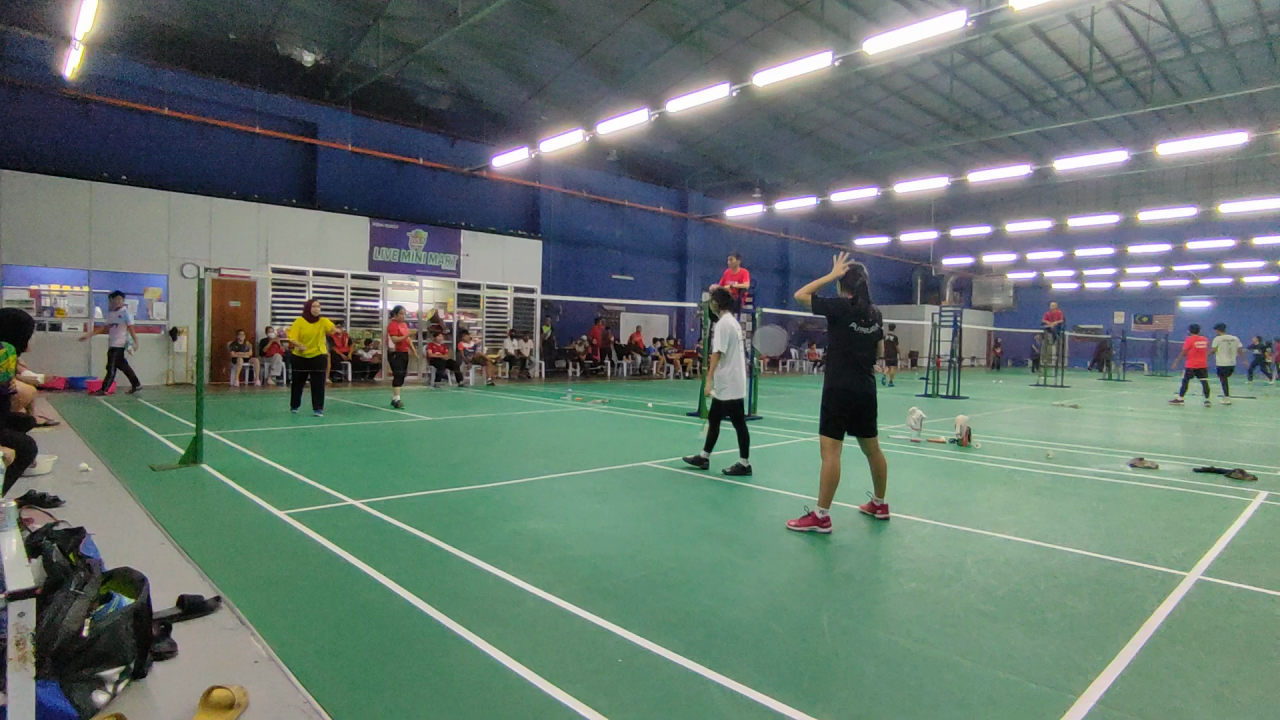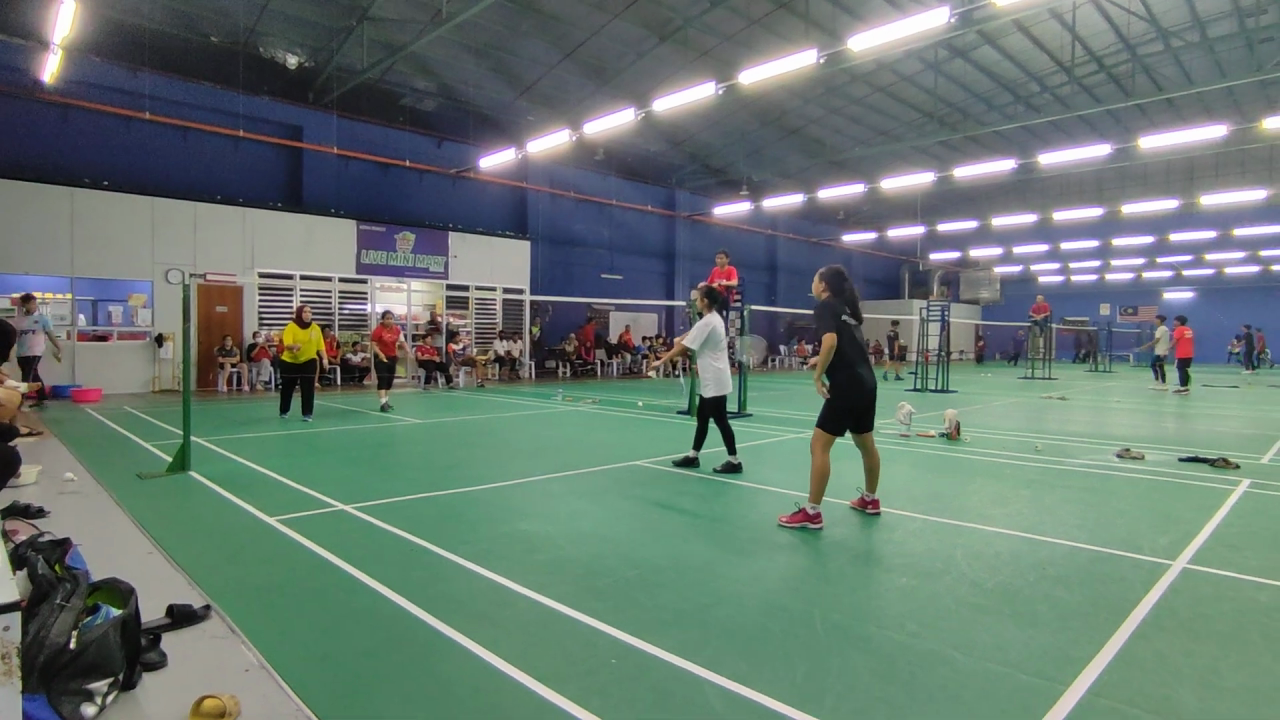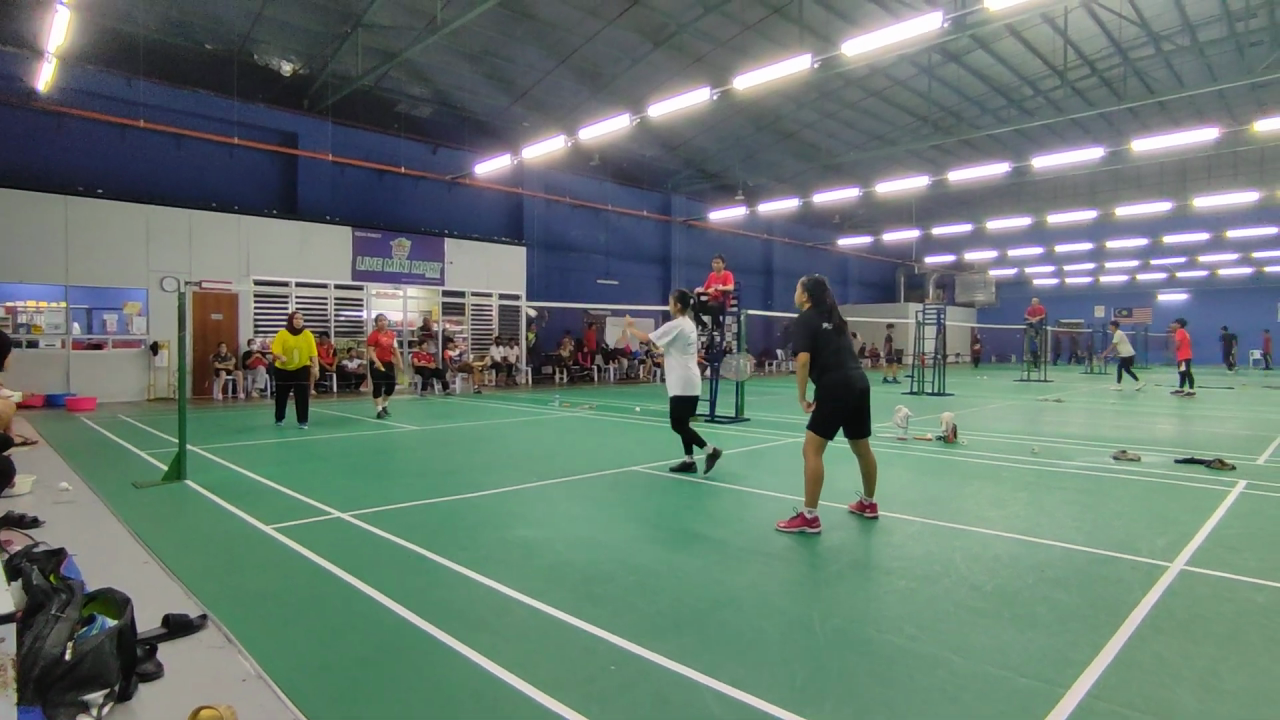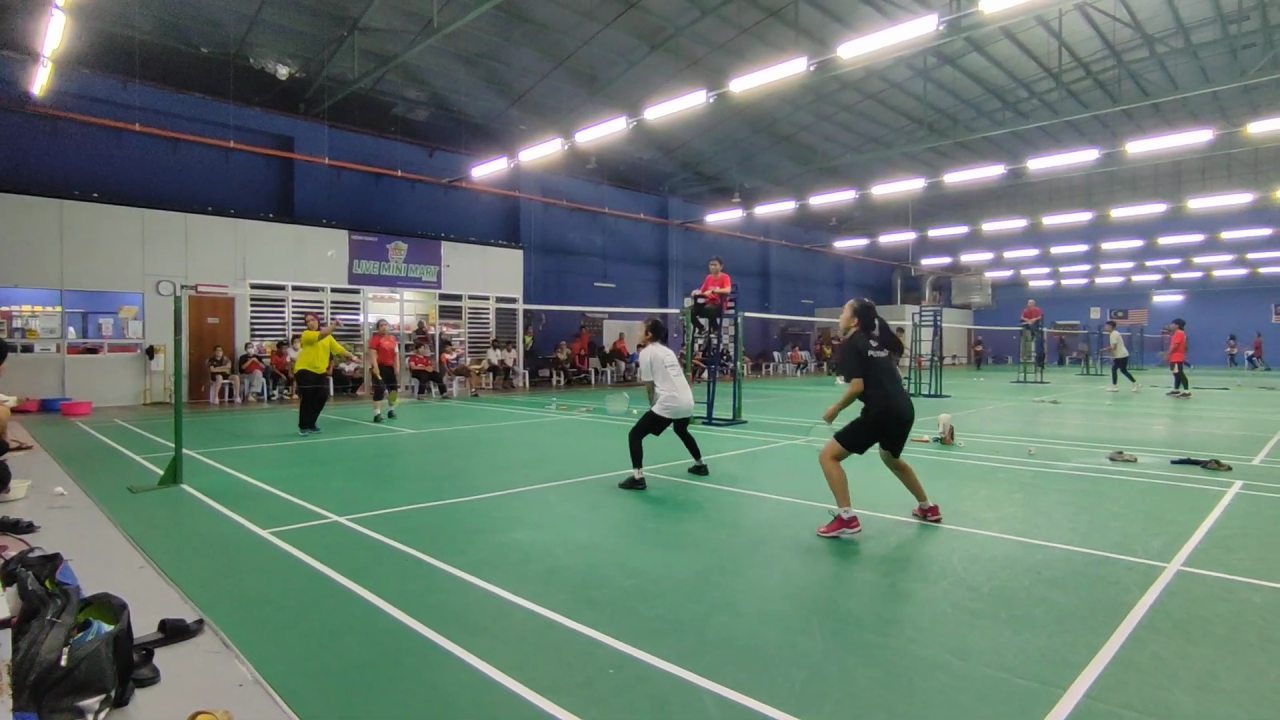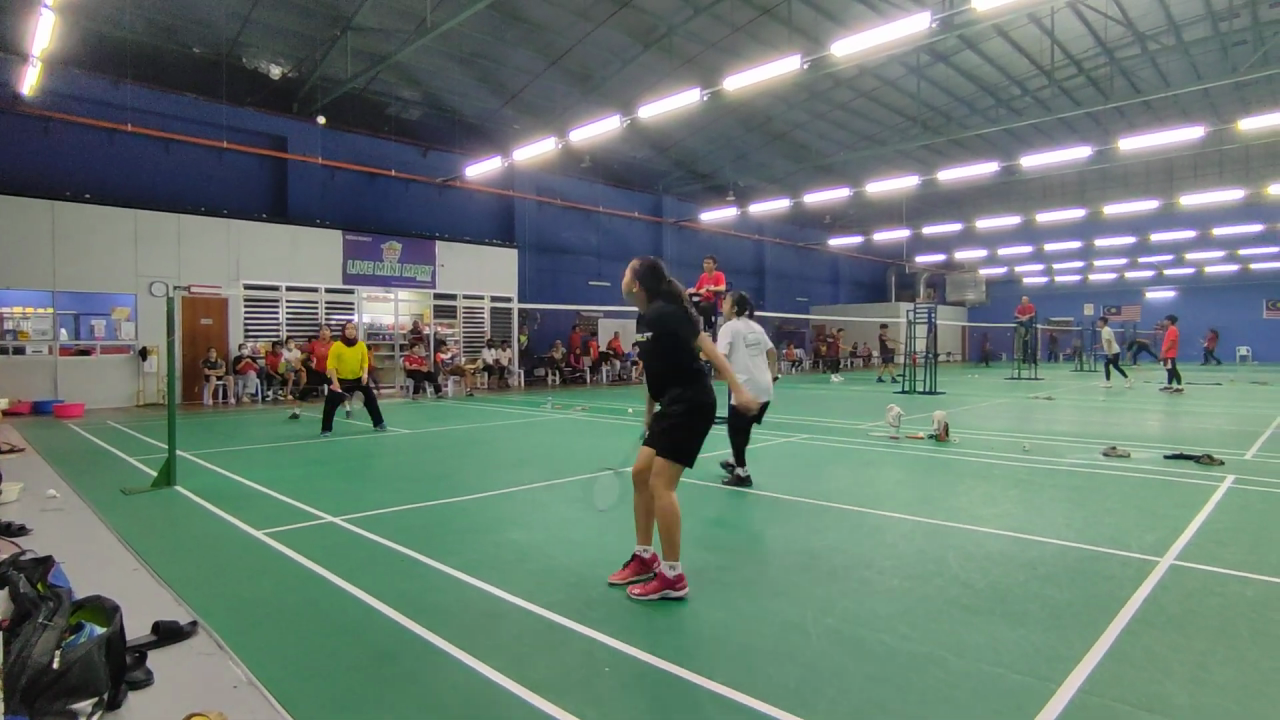
dt=1s
person 1, frame 1
left shoulder: (839, 306)
right shoulder: (874, 313)
left elbow: (800, 295)
left wrist: (831, 275)
left hip: (840, 389)
right hip: (866, 389)
left knee: (830, 451)
right knee: (872, 447)
left ankle: (821, 516)
right ankle: (879, 504)
person 1, frame 2
left shoulder: (826, 306)
right shoulder: (848, 308)
left elbow: (830, 342)
left wrist: (818, 376)
right wrist: (823, 361)
left hip: (846, 386)
right hip: (867, 383)
left knee: (819, 446)
right knee: (866, 443)
left ankle: (812, 512)
right ankle: (870, 499)
person 1, frame 3
left shoulder: (805, 319)
right shoulder: (833, 317)
left elbow: (804, 360)
left wrist: (802, 397)
left hip: (834, 390)
right hip: (859, 385)
left knee: (812, 450)
right knee: (862, 448)
left ankle: (809, 517)
right ankle: (868, 503)
person 1, frame 4
left shoulder: (850, 346)
right shoulder: (877, 341)
left elbow: (856, 387)
left wrist: (835, 409)
left hip: (882, 413)
right hip: (903, 410)
left knee: (828, 455)
right knee: (892, 460)
left ankle: (846, 518)
right ankle: (928, 507)
person 1, frame 5
left shoulder: (666, 312)
right shoulder: (645, 318)
left elbow: (706, 347)
left wrist: (738, 389)
right wrist: (649, 409)
left hip: (688, 406)
right hip: (670, 408)
left knee: (661, 484)
right knee: (641, 474)
left ankle: (673, 576)
right ankle: (644, 558)
person 2, frame 1
left shoulder: (722, 324)
right shoulder: (731, 321)
left elbow: (717, 354)
left wrist: (708, 380)
left hip: (730, 383)
right hip: (726, 383)
left knee: (738, 422)
right knee: (713, 419)
left ankle: (744, 464)
right ankle: (703, 457)
person 2, frame 2
left shoulder: (707, 323)
right shoulder: (713, 318)
left elbow: (682, 347)
left wrist: (660, 362)
right wrist: (682, 338)
left hip: (715, 381)
right hip: (710, 380)
left knee: (720, 420)
right knee: (702, 418)
left ankle: (734, 461)
right ankle: (693, 456)
person 2, frame 3
left shoulder: (675, 326)
right shoulder: (689, 324)
left elbow: (646, 339)
left wrist: (629, 329)
left hip: (683, 384)
right hip: (691, 382)
left knee: (677, 424)
right knee: (681, 422)
left ankle: (710, 450)
right ankle: (689, 460)
person 2, frame 4
left shoulder: (646, 352)
right shoulder: (666, 351)
left elbow: (648, 385)
left wrist: (651, 404)
right wrist: (657, 402)
left hip: (669, 404)
right hip: (687, 402)
left knee: (635, 435)
right knee: (681, 431)
left ankle: (638, 477)
right ankle: (700, 464)
person 2, frame 5
left shoulder: (728, 328)
right shoulder: (756, 327)
left elbow: (722, 356)
right elbow: (772, 352)
right wrist: (773, 373)
left hip: (747, 388)
right hip: (765, 388)
left knee: (735, 429)
right knee: (744, 427)
left ankle: (742, 474)
right ankle: (736, 463)
